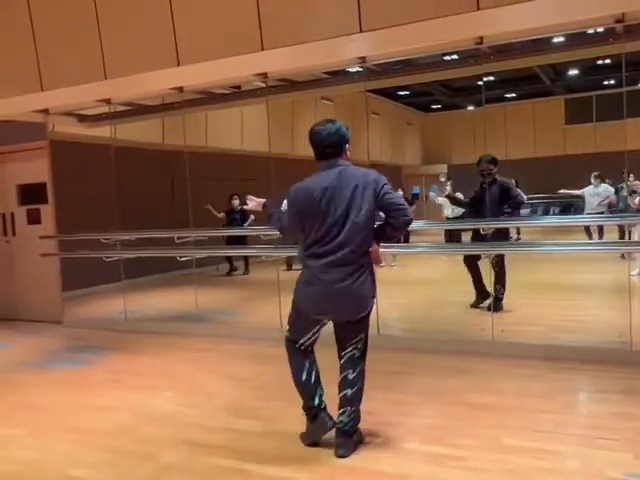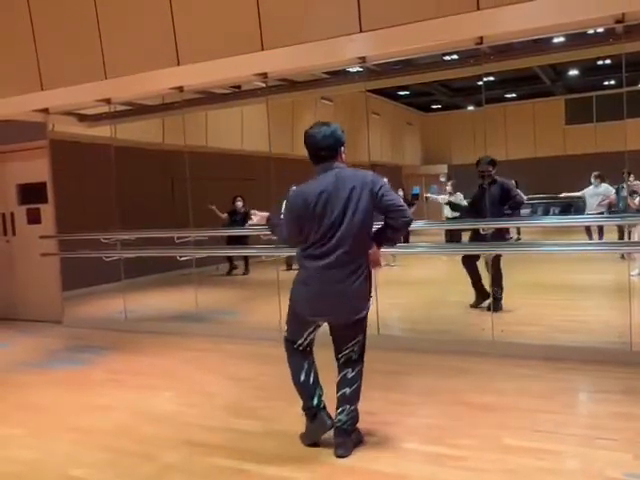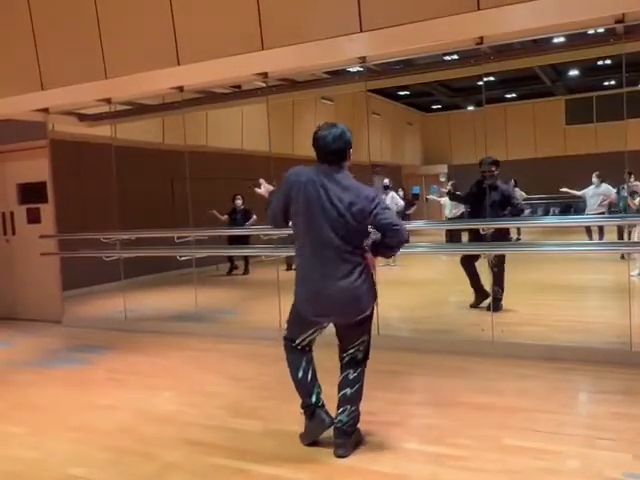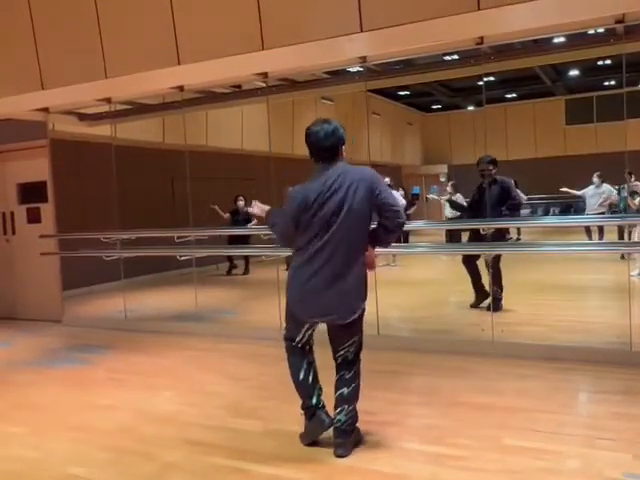
dt=0.3s
person 1, frame 1
left shoulder: (302, 191)
right shoulder: (370, 180)
left elbow: (290, 229)
right elbow: (403, 215)
left wrist: (266, 207)
right wrist: (376, 238)
left hip: (314, 290)
right hip: (356, 290)
left knee: (298, 347)
right knee: (352, 361)
left ankle: (317, 415)
right ankle: (346, 434)
person 1, frame 2
left shoulder: (300, 195)
right shoulder: (368, 181)
left elbow: (291, 238)
right elbow: (402, 217)
left wrist: (269, 220)
right wrist: (377, 242)
left hip: (310, 291)
right hip: (353, 292)
left knee: (297, 348)
right knee: (350, 360)
left ankle: (316, 416)
right ankle: (345, 432)
person 1, frame 3
left shoulder: (296, 179)
right shoulder: (364, 194)
left elbow: (277, 219)
right elbow: (397, 235)
left wrist: (272, 196)
right wrist: (374, 251)
left hip: (311, 293)
right hip: (355, 294)
left knee: (295, 346)
right knee: (353, 361)
left ankle: (314, 413)
right ankle: (345, 433)
person 1, frame 4
left shoulder: (300, 193)
right shoulder: (366, 179)
left elbow: (286, 238)
right elbow: (396, 218)
left wrist: (268, 214)
right wrist: (372, 243)
left hip: (304, 291)
right hip: (347, 293)
left knee: (297, 348)
right knee: (347, 361)
left ankle: (315, 415)
right ankle: (344, 433)
person 2, frame 1
left shoulder: (504, 184)
right shoulder: (481, 188)
left elbow: (519, 200)
right elbow: (470, 205)
left wrist: (504, 212)
right wrist: (451, 197)
left hip: (498, 231)
right hip: (480, 230)
left knee: (497, 264)
right knee: (469, 259)
left ankle: (498, 299)
right ankle: (482, 293)
person 2, frame 2
left shoulder: (503, 185)
right shoulder: (480, 189)
left elbow: (518, 200)
right elbow: (471, 210)
left wrist: (504, 214)
right wrist: (451, 204)
left hip: (497, 232)
right hip: (479, 231)
left knee: (493, 263)
right knee: (468, 259)
left ankle: (496, 299)
right ankle: (482, 293)
person 2, frame 3
left shoulder: (504, 189)
right shoulder: (478, 186)
left elbow: (519, 208)
right elbow: (467, 200)
left wrist: (503, 217)
right wrist: (451, 194)
left hip: (497, 233)
right hip: (478, 231)
left knee: (496, 264)
right knee: (466, 260)
left ankle: (497, 298)
right ankle: (480, 292)
person 2, frame 4
left shoulder: (504, 183)
right shoulder: (479, 188)
left elbow: (517, 202)
right elbow: (470, 209)
left wrist: (501, 214)
right wrist: (451, 201)
left hip: (497, 231)
right hip: (479, 231)
left knee: (492, 263)
right knee: (468, 259)
left ankle: (497, 298)
right ankle: (481, 292)
